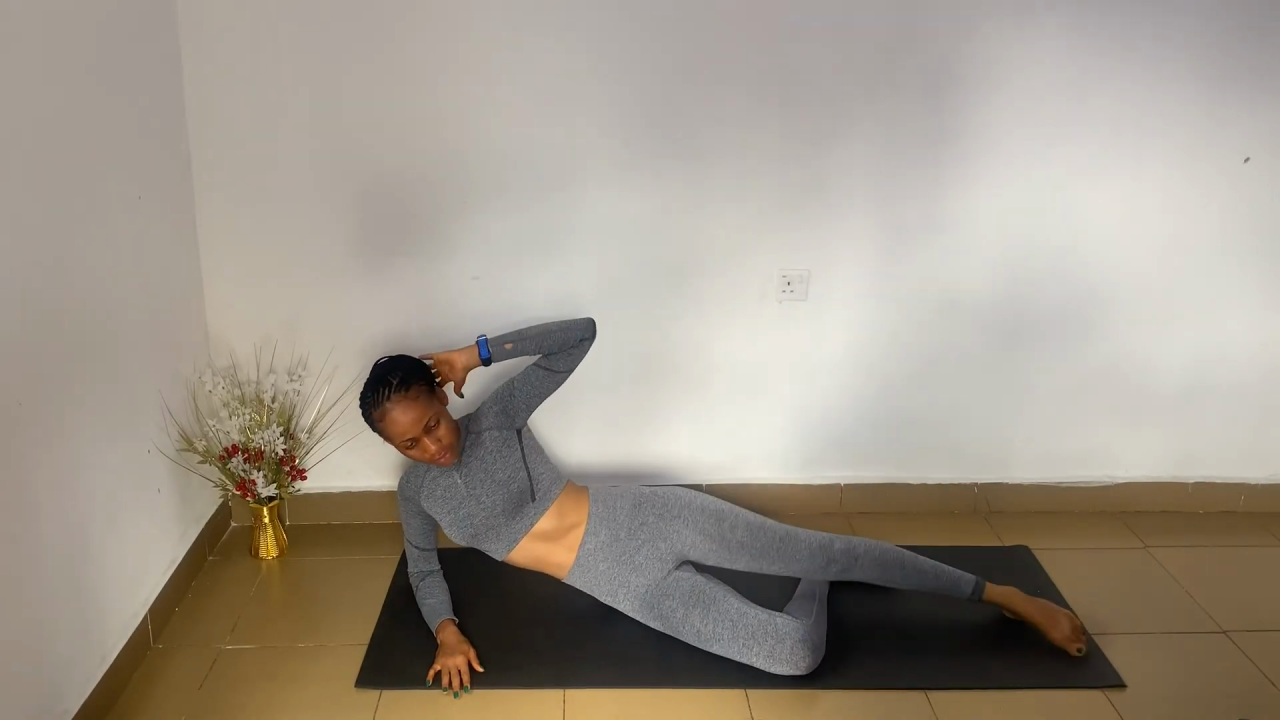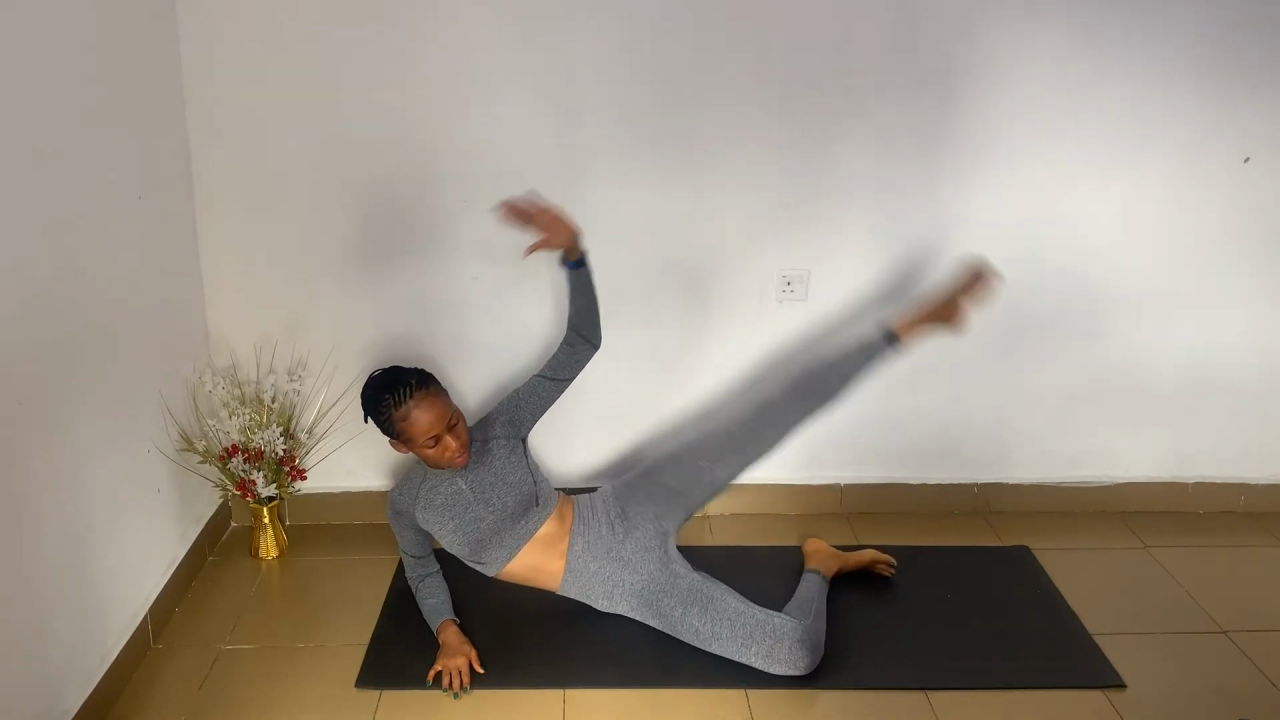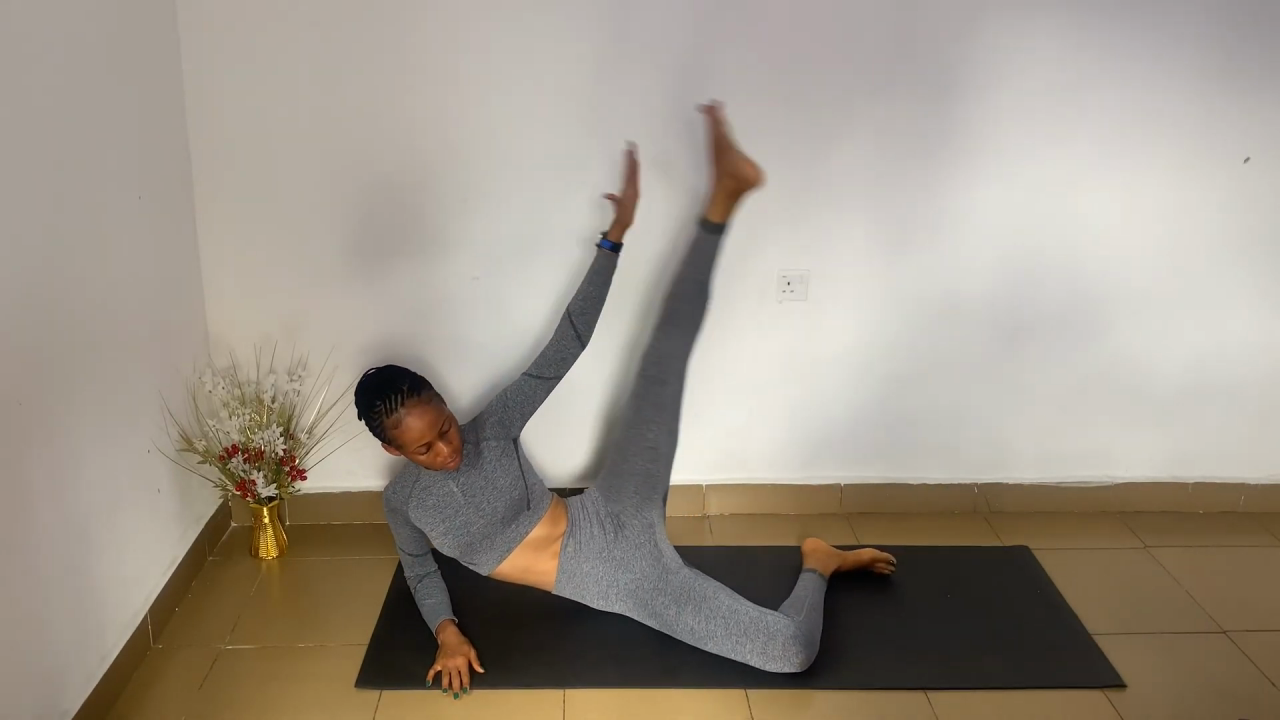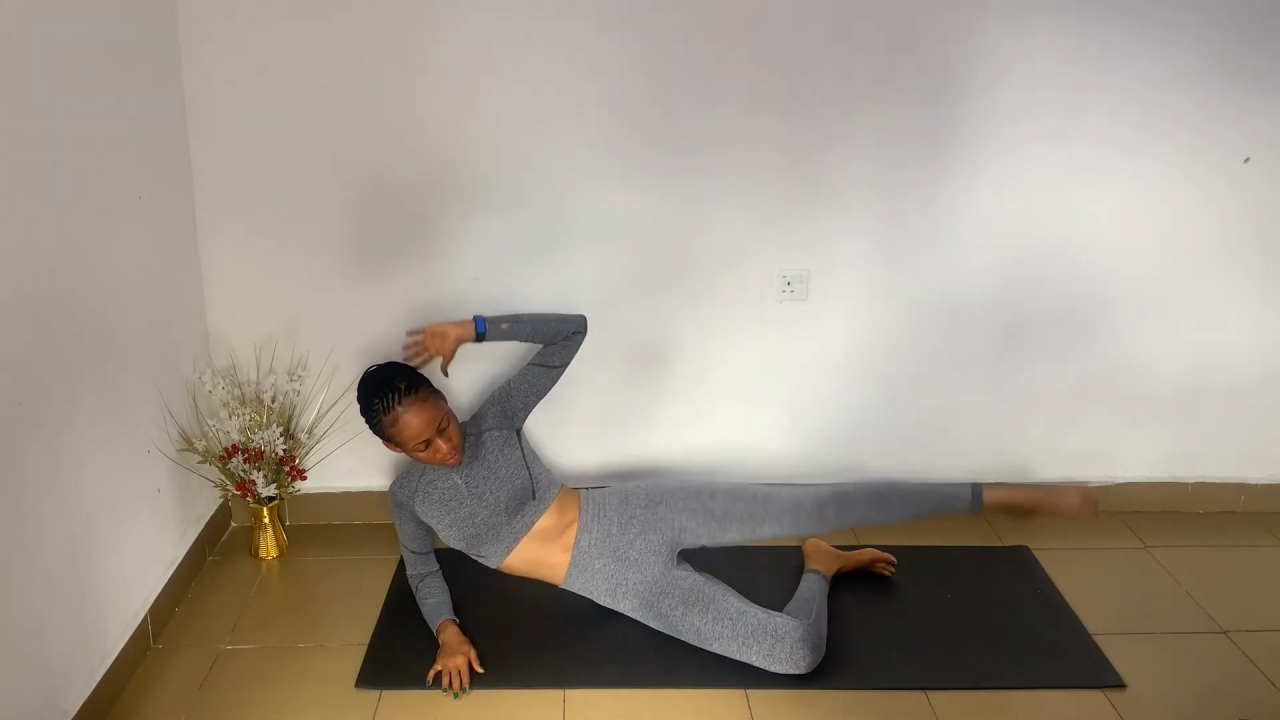
dt=0.5s
person 1, frame 1
left shoulder: (497, 413)
right shoulder: (415, 489)
left elbow: (581, 332)
right elbow: (422, 562)
left wrist: (481, 350)
right wrist: (447, 632)
left hip: (643, 523)
right hip: (624, 586)
left knee: (828, 550)
right knee: (794, 654)
left ankle: (1004, 596)
right ankle: (817, 588)
person 1, frame 2
left shoulder: (501, 426)
right shoulder: (410, 502)
left elbow: (582, 341)
right elbow: (419, 566)
left wrist: (573, 253)
right wrist: (447, 632)
left hip: (628, 517)
right hip: (620, 585)
left knee: (760, 426)
right knee: (795, 655)
left ankle: (909, 326)
right ankle: (819, 564)
person 1, frame 3
left shoulder: (493, 425)
right shoulder: (404, 499)
left elbow: (571, 337)
right elbow: (419, 565)
left wrist: (615, 235)
right wrist: (446, 631)
left hip: (617, 521)
right hip: (613, 583)
left knee: (661, 358)
right knee: (791, 654)
right ankle: (820, 565)
person 1, frame 4
left shoulder: (495, 419)
right shoulder: (408, 495)
left elbow: (572, 330)
right elbow: (420, 567)
left wrist: (471, 328)
right wrist: (447, 630)
left hip: (633, 520)
right hip: (621, 585)
left knee: (820, 504)
right knee: (797, 652)
left ankle: (996, 496)
right ankle: (822, 565)
